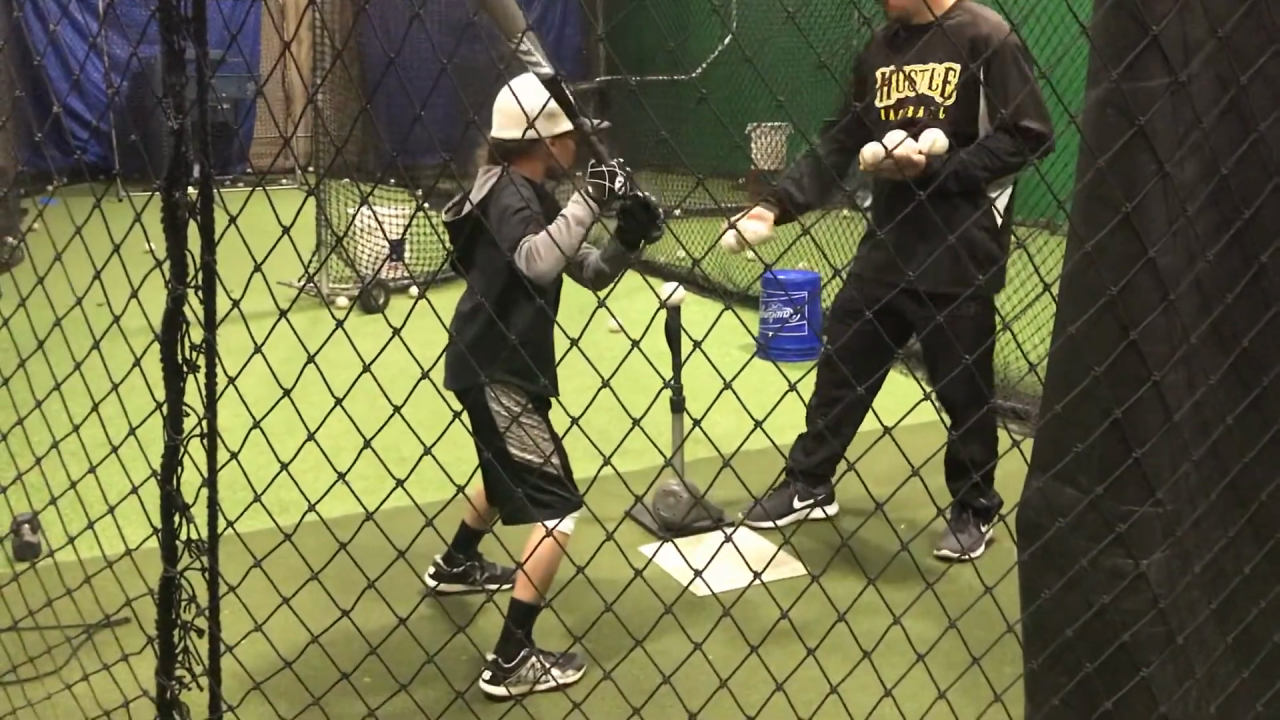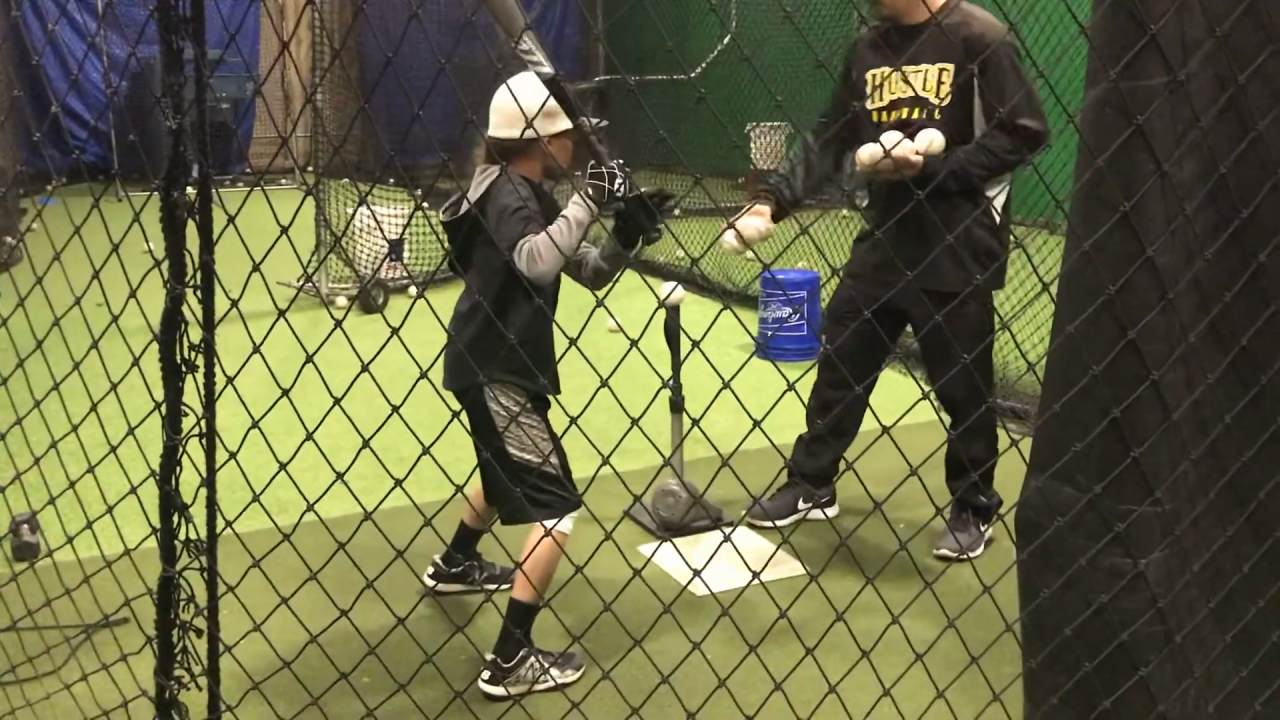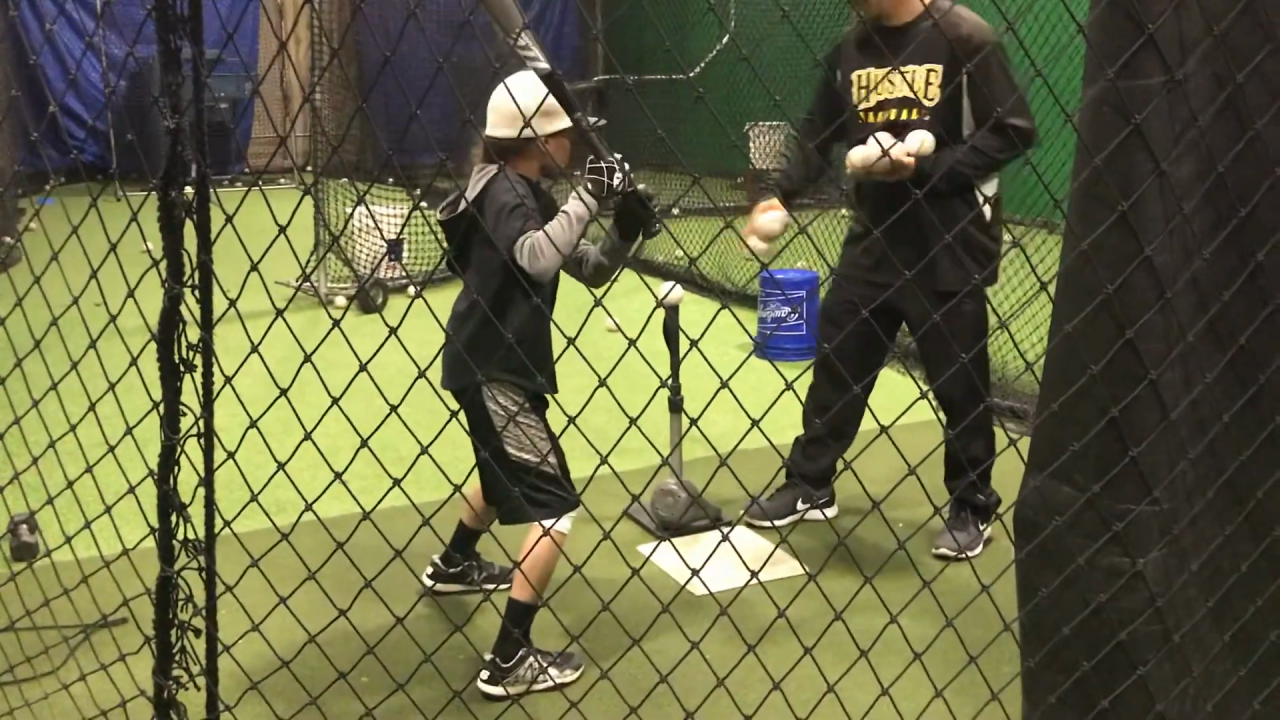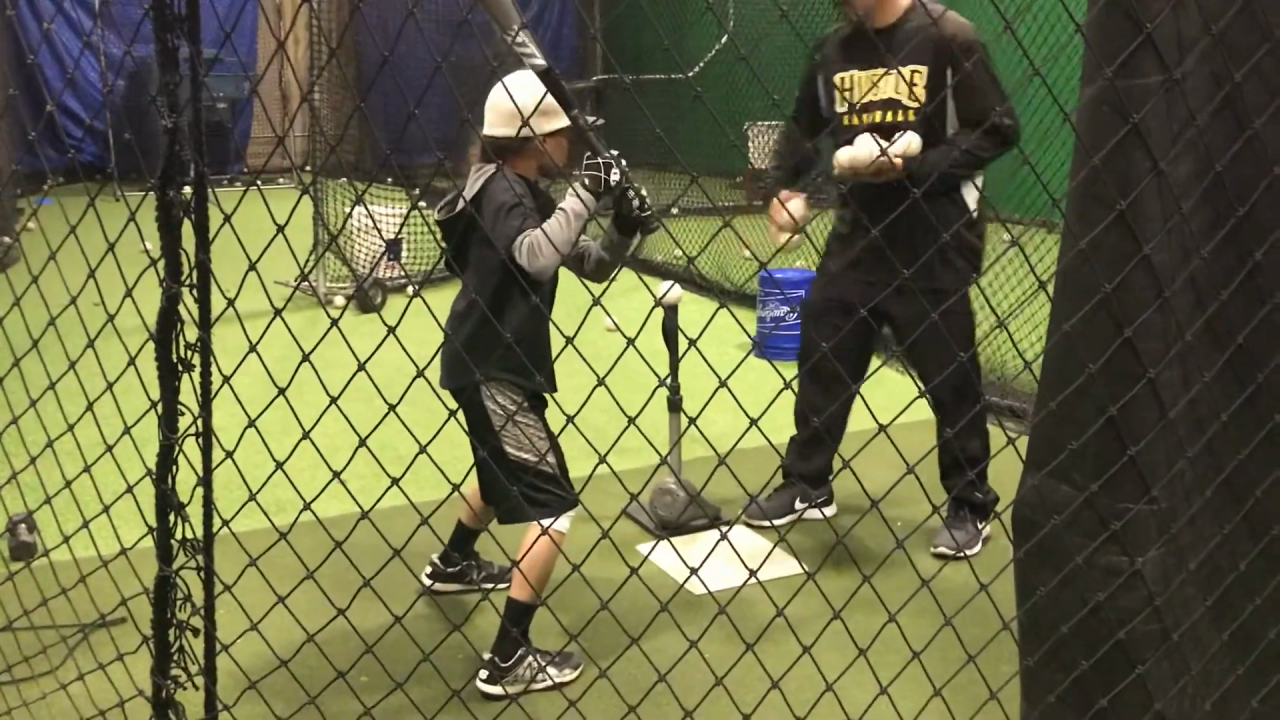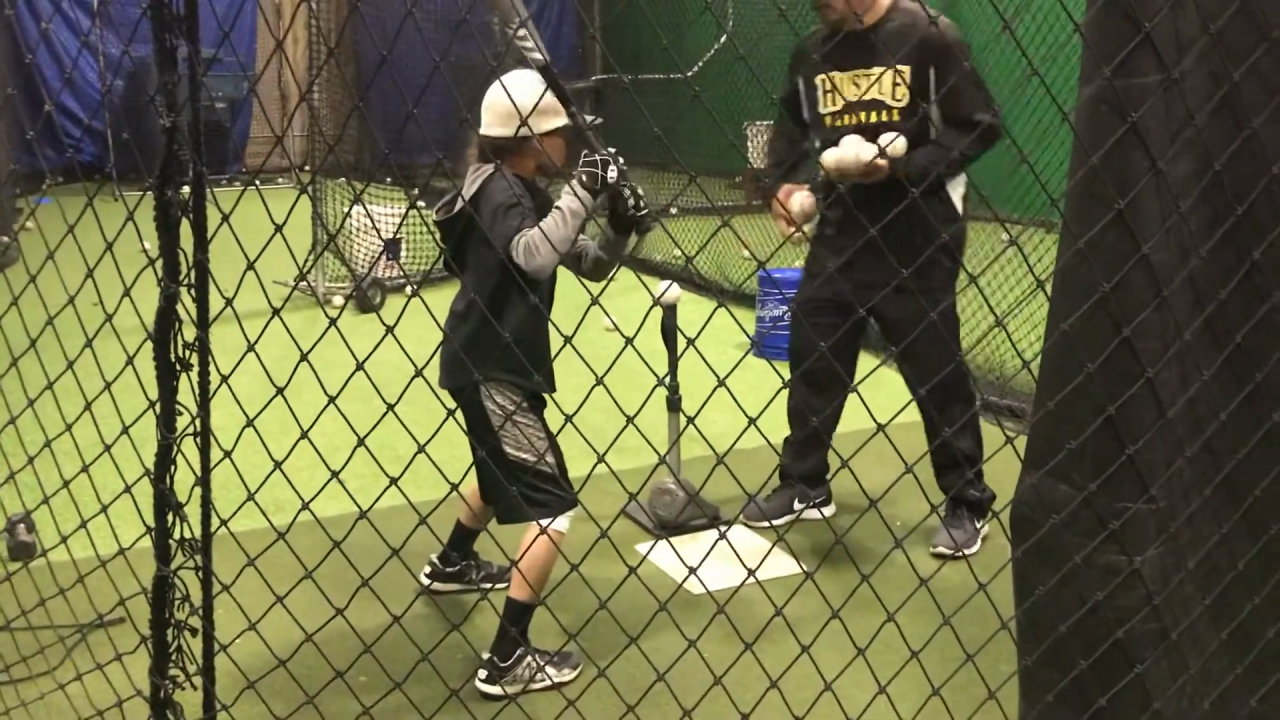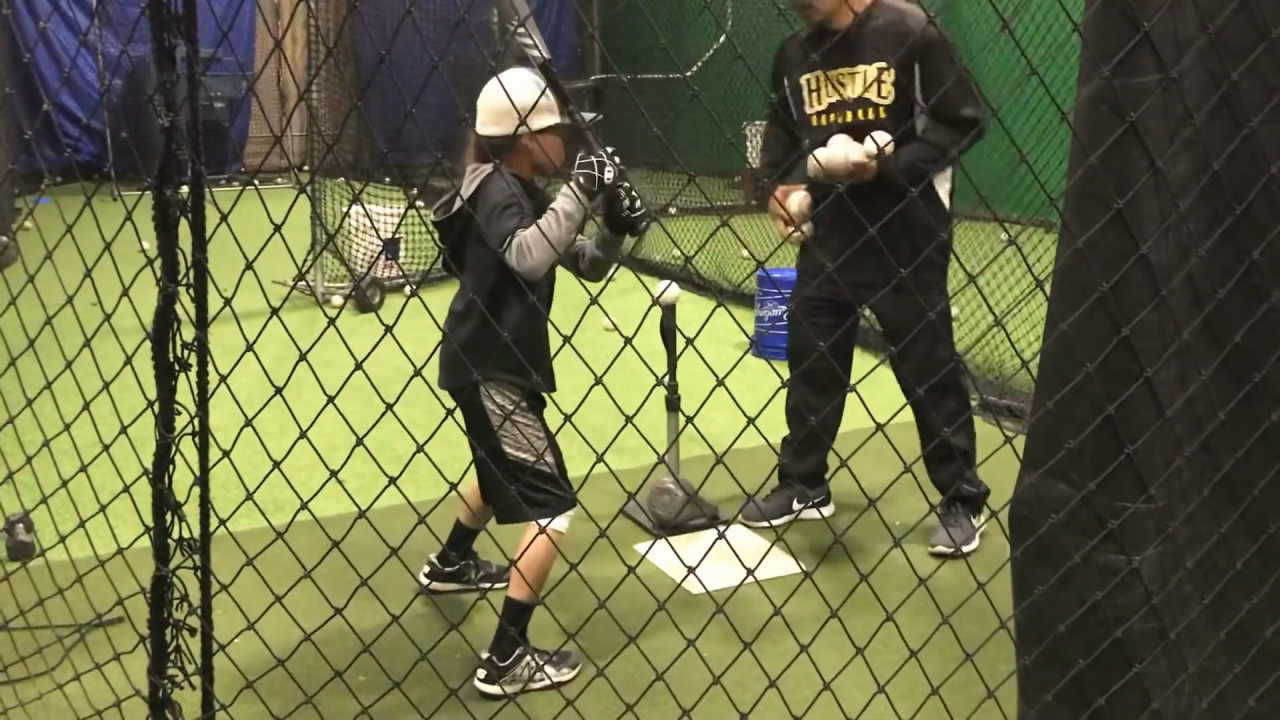
dt=0.1s
person 1, frame 1
left shoulder: (533, 197)
right shoulder: (508, 194)
left elbow: (592, 274)
right elbow: (536, 261)
left wrist: (629, 234)
right wrist: (590, 200)
left hip: (497, 363)
right hip: (495, 371)
left knee: (510, 471)
right knee: (556, 508)
left ankle: (456, 564)
right ankle: (511, 660)
person 1, frame 2
left shoulder: (531, 197)
right shoulder: (506, 194)
left elbow: (591, 273)
right elbow: (536, 263)
left wrist: (628, 231)
right wrist: (589, 201)
left hip: (497, 363)
right hip: (495, 370)
left knee: (509, 470)
right knee: (555, 507)
left ankle: (454, 564)
right ankle: (511, 660)
person 1, frame 3
left shoulder: (528, 195)
right shoulder: (503, 192)
left elbow: (592, 270)
right elbow: (538, 259)
left wrist: (625, 228)
right wrist: (588, 197)
left hip: (494, 363)
right hip: (492, 370)
left knee: (507, 469)
right knee: (553, 507)
left ankle: (453, 564)
right ankle: (509, 659)
person 1, frame 4
left shoulder: (527, 194)
right shoulder: (501, 192)
left elbow: (593, 265)
right elbow: (537, 258)
left wrist: (624, 225)
right wrist: (585, 194)
left hip: (493, 363)
right hip: (491, 370)
left knee: (505, 468)
right knee: (552, 506)
left ankle: (452, 563)
right ankle: (508, 658)
person 1, frame 5
left shoulder: (524, 193)
right shoulder: (500, 192)
left elbow: (592, 266)
right elbow: (534, 258)
left wrist: (619, 224)
right wrist: (581, 192)
left hip: (493, 362)
right hip: (490, 369)
left knee: (505, 468)
right knee: (551, 507)
left ankle: (450, 563)
right ankle: (507, 659)
person 1, frame 6
left shoulder: (522, 194)
right shoulder: (497, 191)
left elbow: (589, 266)
right elbow: (528, 259)
left wrist: (615, 224)
right wrist: (578, 195)
left hip: (493, 363)
right hip: (489, 370)
left knee: (504, 468)
right knee: (551, 507)
left ankle: (450, 563)
right ankle: (506, 658)
person 2, frame 1
right shoulder: (881, 46)
left elbow: (1028, 135)
right elbow: (839, 139)
left wrist: (934, 169)
right wrist: (778, 204)
left hip: (959, 248)
right hip: (886, 239)
left knee: (964, 387)
right knee: (841, 364)
left ankle: (974, 508)
right ankle: (808, 484)
person 2, frame 2
right shoulder: (869, 47)
left elbow: (1024, 133)
right elbow: (830, 137)
left wrist: (933, 169)
right wrist: (773, 199)
left hip: (957, 248)
right hip: (881, 239)
left knee: (963, 386)
right knee: (839, 364)
left ankle: (974, 507)
right ankle: (810, 486)
person 2, frame 3
right shoulder: (851, 49)
left elbow: (1012, 131)
right elbow: (818, 132)
left wrist: (923, 169)
right wrist: (778, 193)
left hip: (948, 246)
right hip: (870, 239)
left knee: (959, 382)
right knee: (835, 365)
left ankle: (973, 506)
right ankle: (810, 487)
person 2, frame 4
right shoulder: (833, 50)
left elbow: (997, 131)
right elbow: (803, 129)
left wrist: (912, 170)
right wrist: (783, 188)
left hip: (935, 244)
right hip: (855, 237)
left knee: (951, 381)
right knee: (822, 364)
left ankle: (970, 504)
right ankle: (808, 486)
person 2, frame 5
right shoulder: (811, 51)
left elbow: (979, 128)
right elbow: (791, 128)
left wrist: (897, 170)
right wrist: (782, 182)
left hip: (917, 240)
right hip: (837, 235)
left knee: (938, 377)
right knee: (812, 364)
left ankle: (967, 502)
right ankle: (805, 486)
person 2, frame 6
right shoulder: (796, 52)
left elbow: (963, 123)
right elbow: (782, 129)
left wrist: (885, 168)
right wrist: (779, 183)
left hip: (909, 237)
right hip: (829, 235)
left knee: (931, 374)
right knee: (810, 364)
left ankle: (962, 498)
right ankle: (803, 486)
